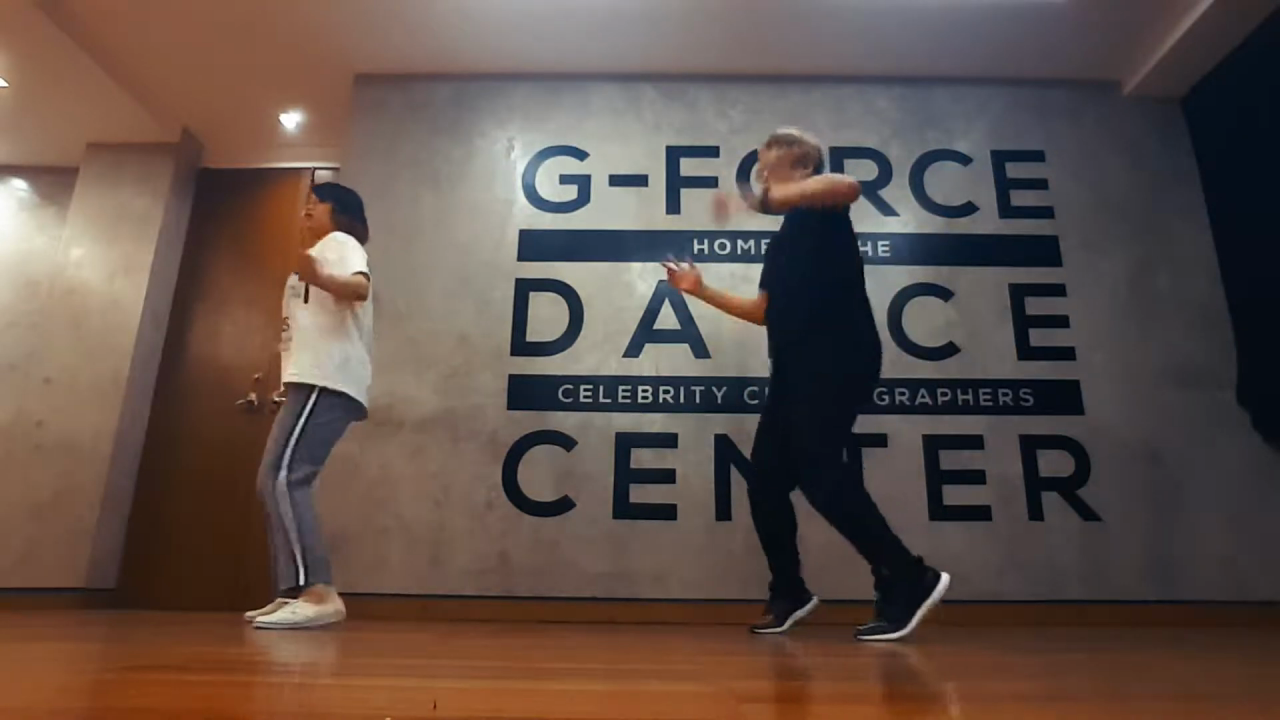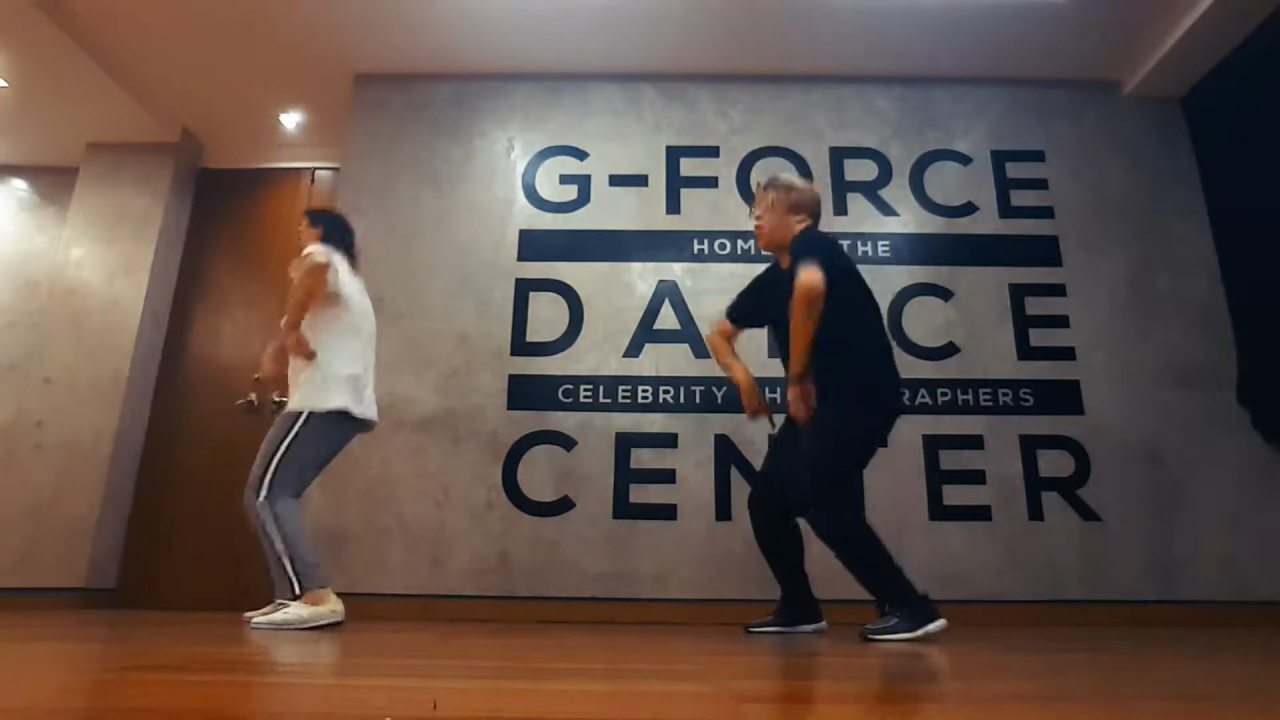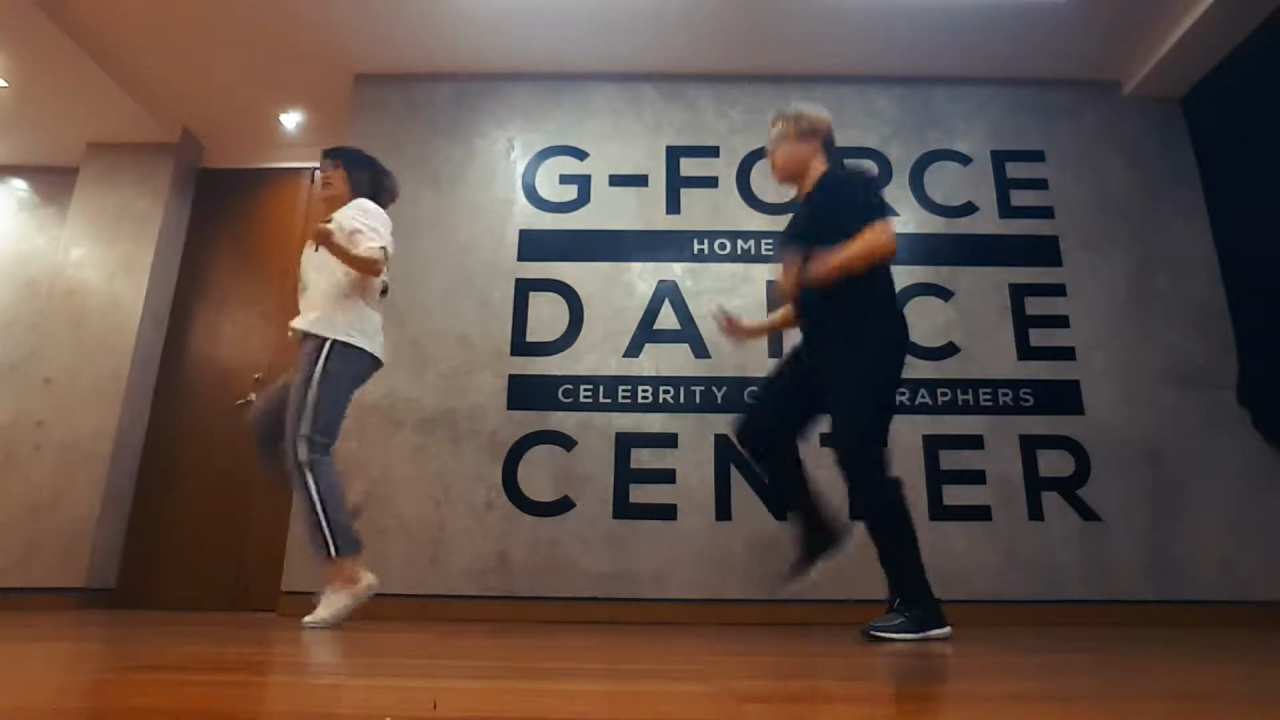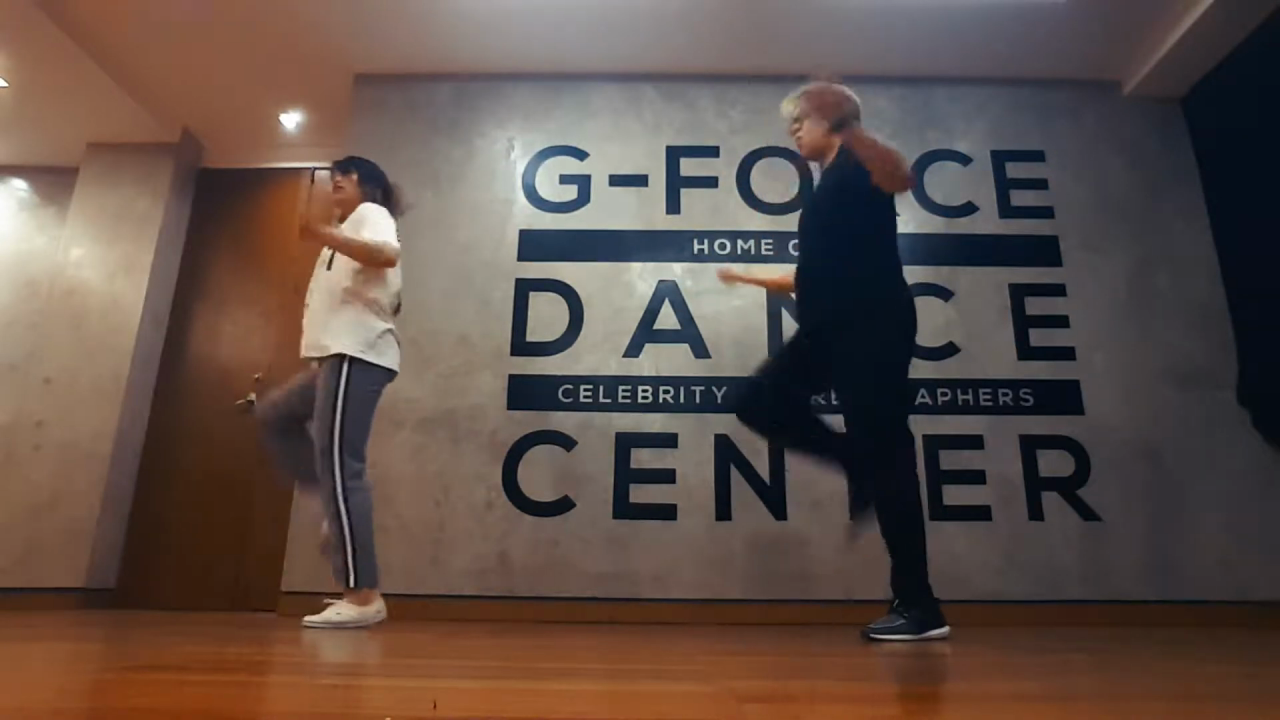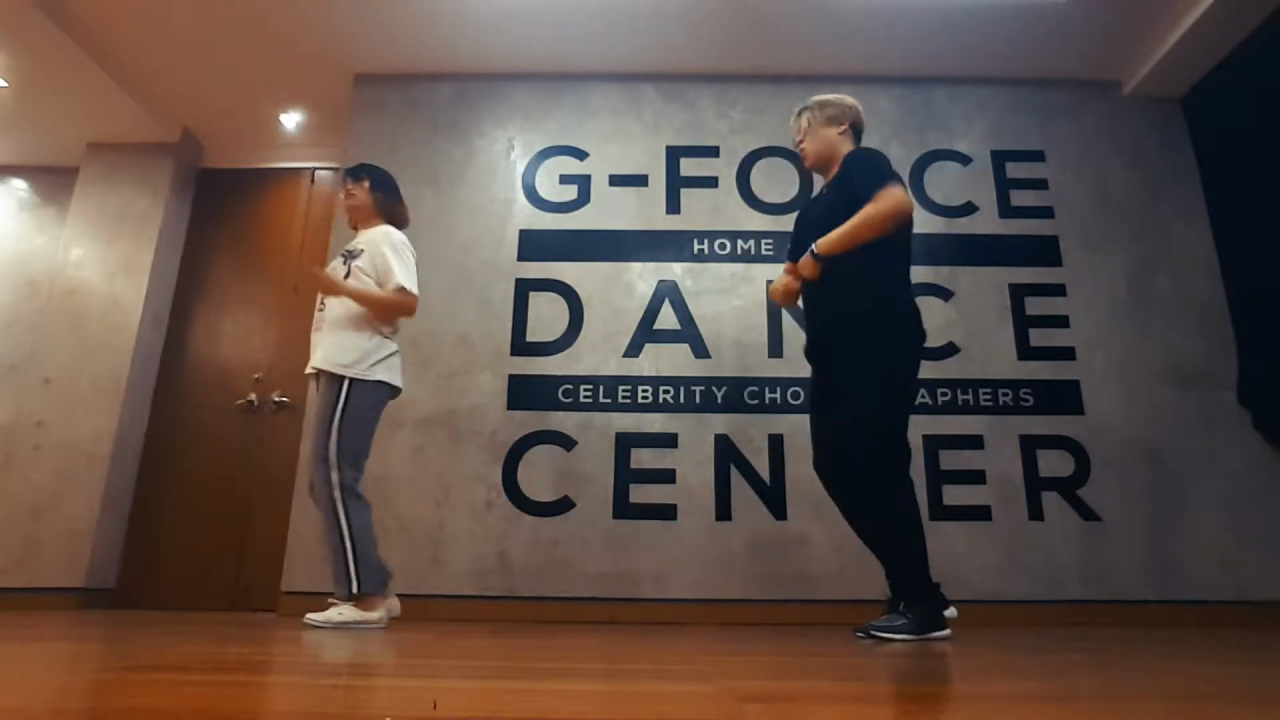
dt=0.2s
person 1, frame 1
left shoulder: (820, 213)
right shoulder: (785, 238)
left elbow: (847, 187)
right elbow: (762, 311)
left wrist: (775, 195)
right wrist: (698, 289)
left hip: (836, 359)
right hip: (795, 370)
left knee: (818, 467)
right knee: (765, 479)
left ankle: (909, 577)
right ankle: (789, 595)
person 1, frame 2
left shoulder: (813, 247)
right shoulder: (768, 283)
left elbow: (809, 289)
right elbow: (719, 334)
left wrist: (800, 375)
right wrist: (742, 375)
left hip: (862, 396)
right hip: (815, 402)
left knee: (804, 483)
right knee: (767, 500)
left ankle: (908, 603)
right ankle: (798, 607)
person 1, frame 3
left shoulder: (846, 184)
right shoulder: (800, 216)
left elbow: (883, 242)
left wrist: (812, 273)
right wrist: (756, 327)
left hip: (867, 343)
right hip: (820, 346)
left knee: (860, 461)
right knee: (758, 430)
left ankle: (918, 605)
right ankle: (815, 528)
person 1, frame 4
left shoulder: (857, 162)
right shoulder: (826, 186)
left elbow: (900, 177)
left wrist: (850, 131)
right wrist: (760, 280)
left hip: (874, 324)
right hip: (824, 328)
left knee: (883, 452)
right knee: (758, 402)
left ankle: (919, 608)
right ankle: (860, 459)
person 1, frame 5
left shoulder: (863, 163)
right shoulder: (815, 206)
left elbow: (898, 206)
right elbow: (808, 273)
left wrist: (818, 251)
right wrist: (789, 282)
left hip: (879, 339)
right hip: (831, 346)
left knee: (879, 465)
right knee: (836, 467)
left ankle: (922, 605)
right ankle: (913, 595)
person 2, frame 1
left shoulder: (339, 244)
right shoulder: (321, 253)
left elbow: (359, 287)
left wrist: (317, 275)
left hip: (326, 381)
right hip: (316, 382)
left knee: (282, 477)
right knee: (278, 479)
left ankle: (320, 595)
right ankle: (296, 592)
person 2, frame 2
left shoulder: (319, 259)
right shoulder: (341, 284)
left elbow: (316, 269)
left wrist: (289, 331)
right wrist: (281, 354)
left hip: (324, 401)
right hip: (341, 402)
left knee: (267, 496)
right knee: (273, 495)
left ankle: (315, 598)
right ankle: (293, 595)
person 2, frame 3
left shoulder: (362, 210)
right shoulder: (338, 218)
left elbow: (374, 264)
left wrist: (329, 244)
left hip: (340, 342)
right hip: (325, 341)
left knee: (306, 447)
right knee: (266, 423)
left ankle: (349, 572)
right ankle: (330, 499)
person 2, frame 4
left shoulder: (370, 214)
right shoulder: (344, 229)
left elbow: (387, 255)
left wrist: (328, 237)
left hip: (356, 356)
right hip: (335, 354)
left knee: (340, 466)
right knee: (272, 416)
left ankle: (362, 595)
person 2, frame 5
left shoulder: (387, 238)
right shoulder: (356, 246)
left elbow: (406, 303)
left wrist: (345, 289)
left hip: (361, 374)
right hip: (339, 371)
left knee: (337, 478)
right knee: (334, 483)
left ankle: (365, 598)
right ankle: (375, 593)
